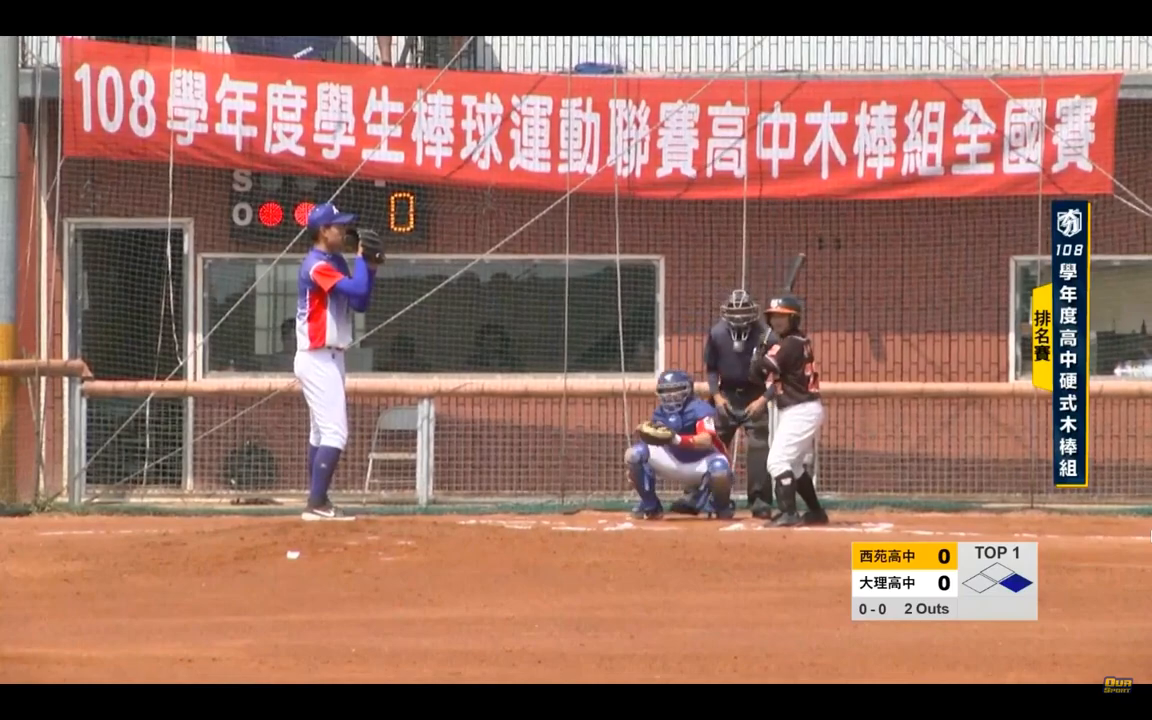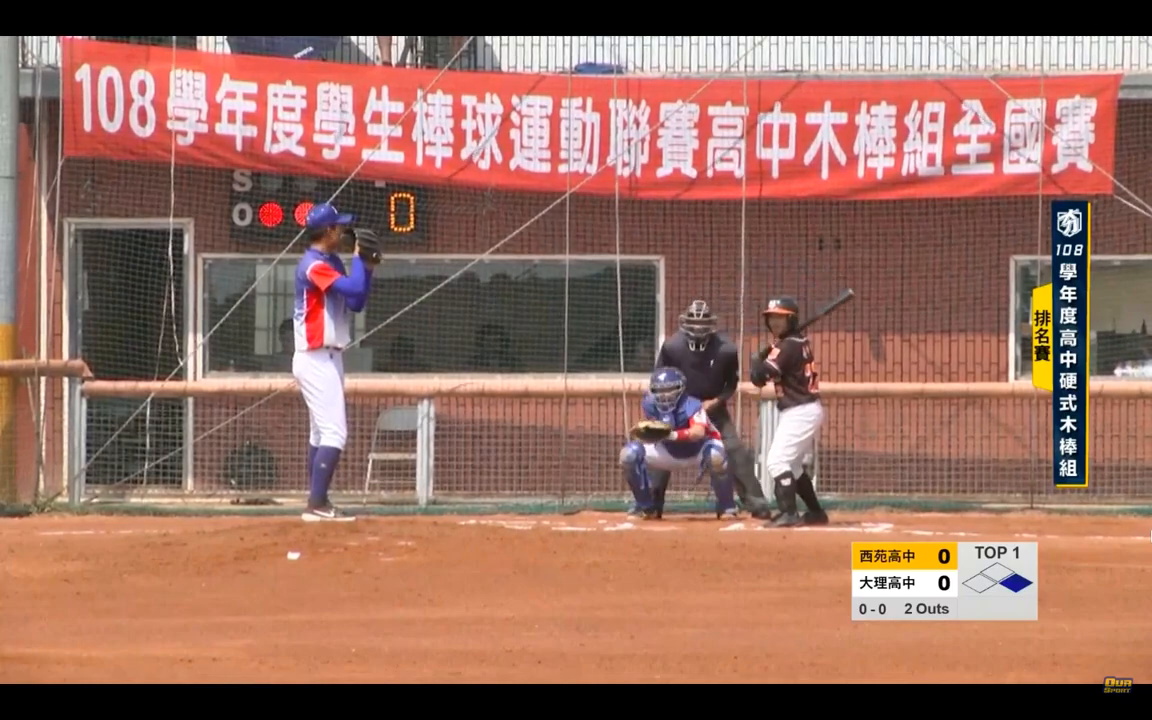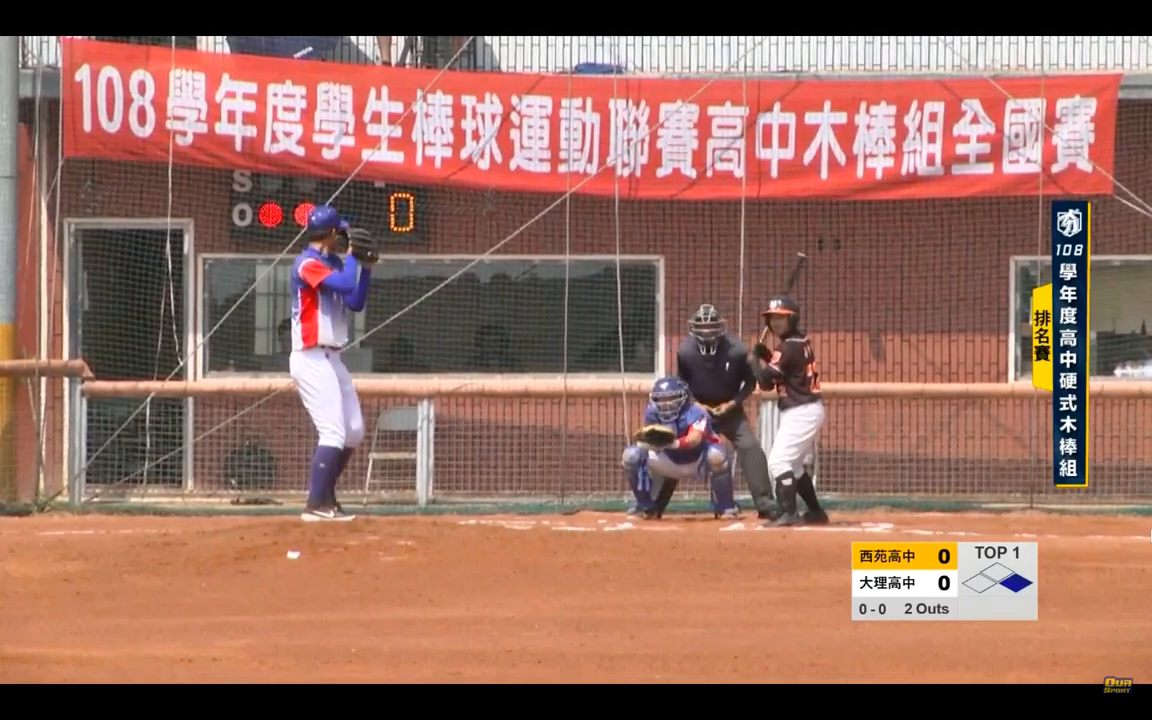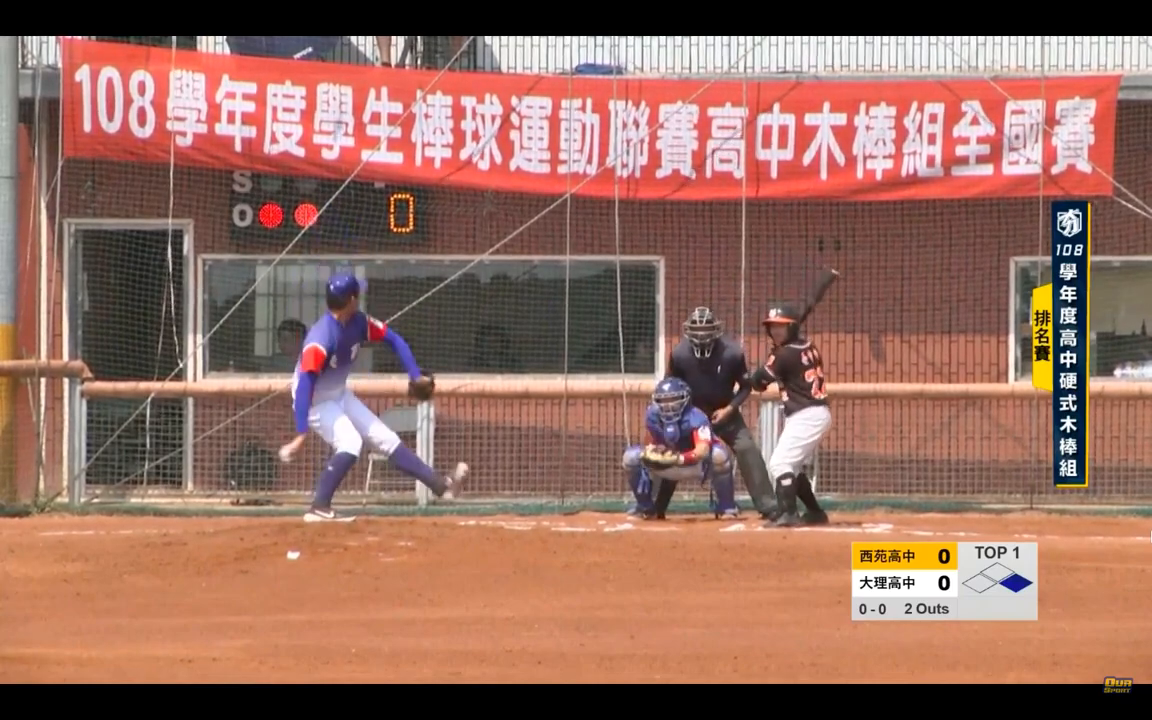
dt=0.5s
person 1, frame 1
left shoulder: (337, 263)
right shoulder: (317, 265)
left elbow: (360, 304)
right elbow: (358, 290)
left wrist: (371, 267)
right wrist: (361, 257)
left hip: (330, 358)
right hip: (318, 360)
left knee: (321, 433)
right knee: (334, 433)
left ankle: (318, 502)
right ankle: (316, 505)
person 1, frame 2
left shoulder: (332, 263)
right shoulder: (314, 265)
left elbow: (356, 303)
right elbow: (354, 289)
left wrist: (367, 267)
right wrist: (357, 257)
left hip: (328, 359)
right hip: (316, 360)
left knee: (321, 433)
right knee: (334, 433)
left ankle: (319, 502)
right ankle: (316, 505)
person 1, frame 3
left shoulder: (335, 263)
right shoulder: (307, 263)
left elbow: (356, 303)
right elbow: (342, 285)
left wrist: (365, 268)
right wrist: (351, 256)
left hip: (333, 359)
right hip: (311, 360)
left knee: (353, 432)
right knee: (334, 432)
left ankle: (325, 492)
right ankle: (316, 505)
person 1, frame 4
left shoulder: (360, 321)
right shoulder: (320, 339)
left elbow: (392, 338)
right elbow: (304, 386)
left wrist: (415, 375)
right wrist: (301, 434)
left hip: (339, 397)
right hip: (316, 403)
left knee: (386, 440)
right knee: (350, 445)
left ankle: (439, 483)
right ankle: (319, 508)
person 2, frame 1
left shoulder: (788, 344)
right shoulder: (800, 340)
left elbow: (758, 372)
right elbow: (781, 368)
left wrist: (760, 353)
right wrist: (768, 353)
left hip: (799, 412)
right hip: (806, 410)
left knee: (778, 461)
right knee: (794, 464)
left ankle: (788, 514)
right ankle: (816, 512)
person 2, frame 2
left shoulder: (787, 346)
right shoulder: (799, 341)
left elbow: (759, 377)
left wrist: (758, 359)
right wrist: (768, 357)
left hip: (799, 412)
right hip: (806, 410)
left knee: (777, 461)
right knee: (793, 465)
left ankle: (788, 513)
right ankle: (815, 511)
person 2, frame 3
left shoulder: (788, 347)
right shoulder: (801, 341)
left elbow: (766, 382)
right elbow: (783, 369)
left wrist: (754, 359)
right wrist: (765, 355)
left hip: (800, 412)
right hip: (808, 410)
left knee: (779, 462)
right knee: (793, 464)
left ankle: (788, 514)
right ankle: (815, 512)
person 2, frame 4
left shoulder: (784, 354)
right shoulder: (808, 346)
left elbow: (757, 382)
left wrist: (768, 361)
left hip: (806, 416)
right hip: (816, 414)
left knee: (779, 463)
right knee: (791, 466)
left ankle: (788, 514)
right ankle: (815, 512)
person 3, frame 1
left shoulder: (767, 336)
right shoulder: (717, 334)
right elbow: (711, 369)
left wrist: (763, 400)
right wrist: (717, 395)
left hip: (755, 397)
right hip: (726, 396)
left knee: (759, 447)
left ankle: (759, 501)
right ankle: (697, 499)
person 3, frame 2
left shoulder: (725, 349)
right shoulder: (672, 346)
left elbow: (732, 384)
left wrist: (715, 401)
left hip: (715, 405)
left knee: (736, 449)
left ankle: (756, 502)
right ankle: (653, 504)
person 3, frame 3
left shoulder: (738, 350)
right shoulder: (686, 350)
left elbow: (750, 383)
right elbow: (682, 384)
left wrist: (732, 403)
right wrist: (695, 404)
left hip: (731, 409)
left knee: (750, 448)
left ankle: (765, 504)
right ankle: (654, 505)
person 3, frame 4
left shoulder: (733, 352)
right shoulder: (679, 353)
left elbow: (746, 386)
left wrist: (730, 409)
left hip: (725, 411)
left knee: (747, 450)
left ankle: (768, 506)
person 4, frame 1
left shoulder: (700, 409)
right shoulder: (659, 412)
left elbow: (705, 441)
right elbow: (655, 442)
left wrist: (677, 439)
left hip: (704, 461)
right hip: (675, 461)
left knee: (720, 470)
right knee: (634, 454)
left ankle: (721, 507)
right ankle: (650, 508)
person 4, frame 2
left shoulder: (691, 405)
right shoulder: (650, 405)
left elbow: (699, 433)
left wrist: (673, 435)
left hip: (698, 449)
right hip: (669, 451)
left knee: (716, 456)
right knee: (629, 454)
left ankle: (726, 507)
right ankle: (645, 507)
person 4, frame 3
left shoulder: (694, 413)
right shoulder: (652, 413)
left elbow: (694, 439)
left wrist: (674, 444)
left hip: (699, 462)
right hip: (670, 461)
left knee: (716, 454)
right knee: (631, 455)
left ankle: (725, 507)
right ankle: (645, 507)
person 4, frame 4
left shoulder: (696, 417)
right shoulder: (653, 415)
left elbow: (703, 451)
right elbow: (653, 445)
left wrist: (679, 459)
left hip: (698, 465)
right hip: (669, 465)
left knee: (719, 454)
right knee: (631, 456)
left ankle: (726, 507)
right ankle: (646, 508)
